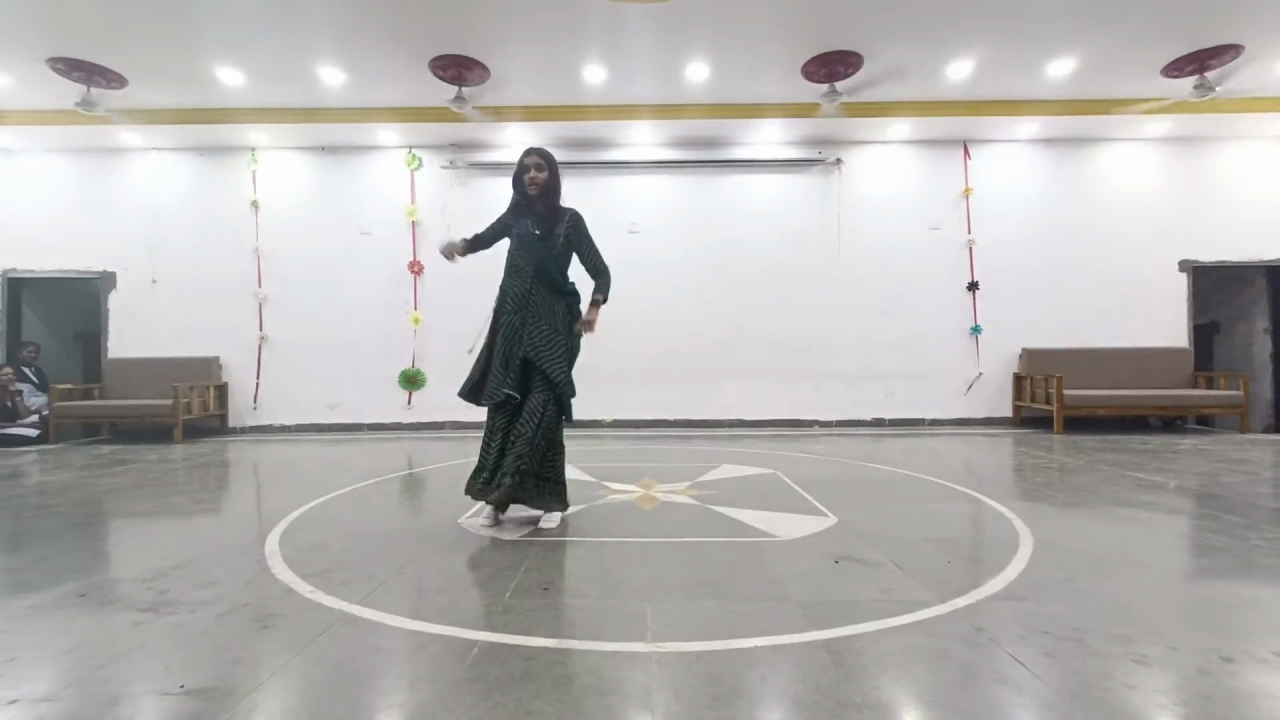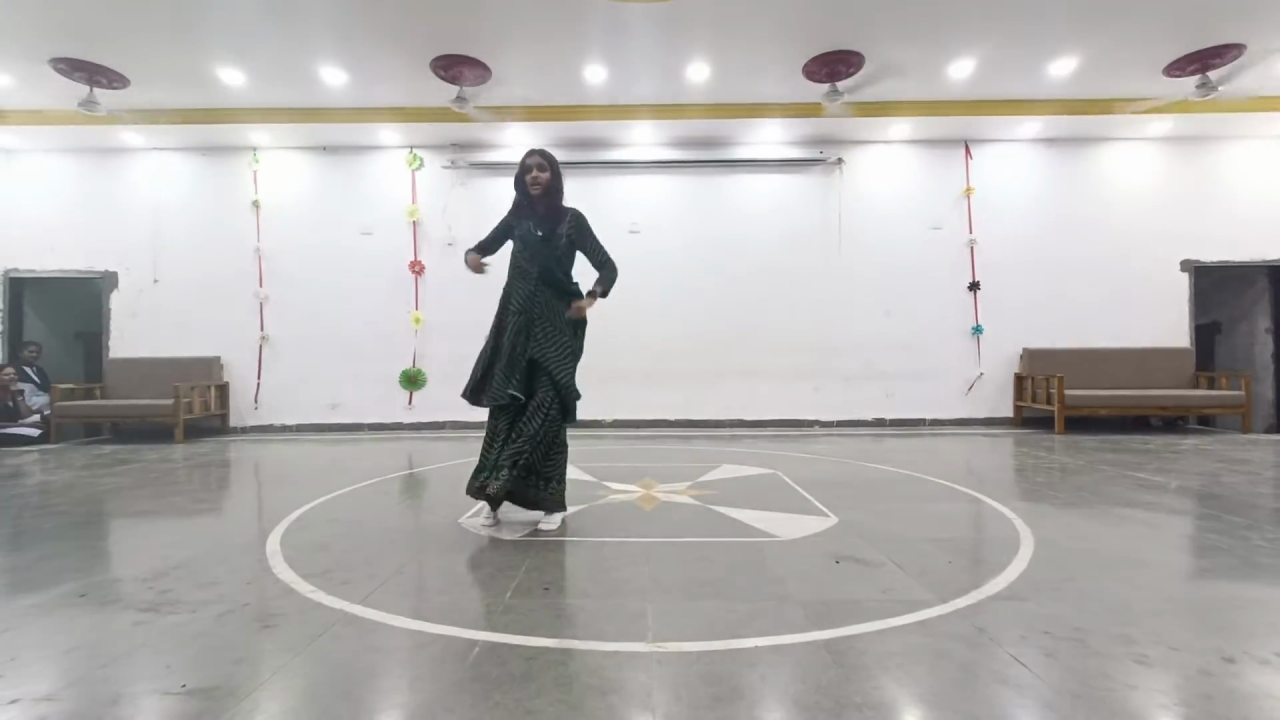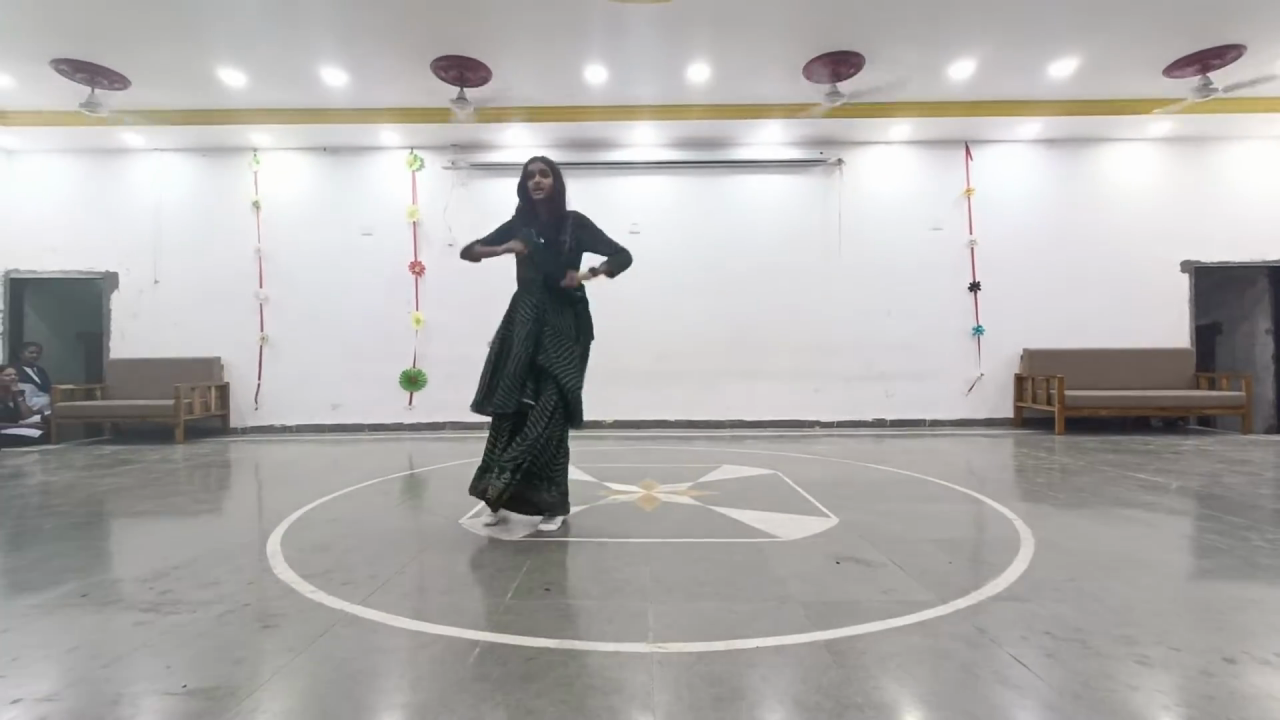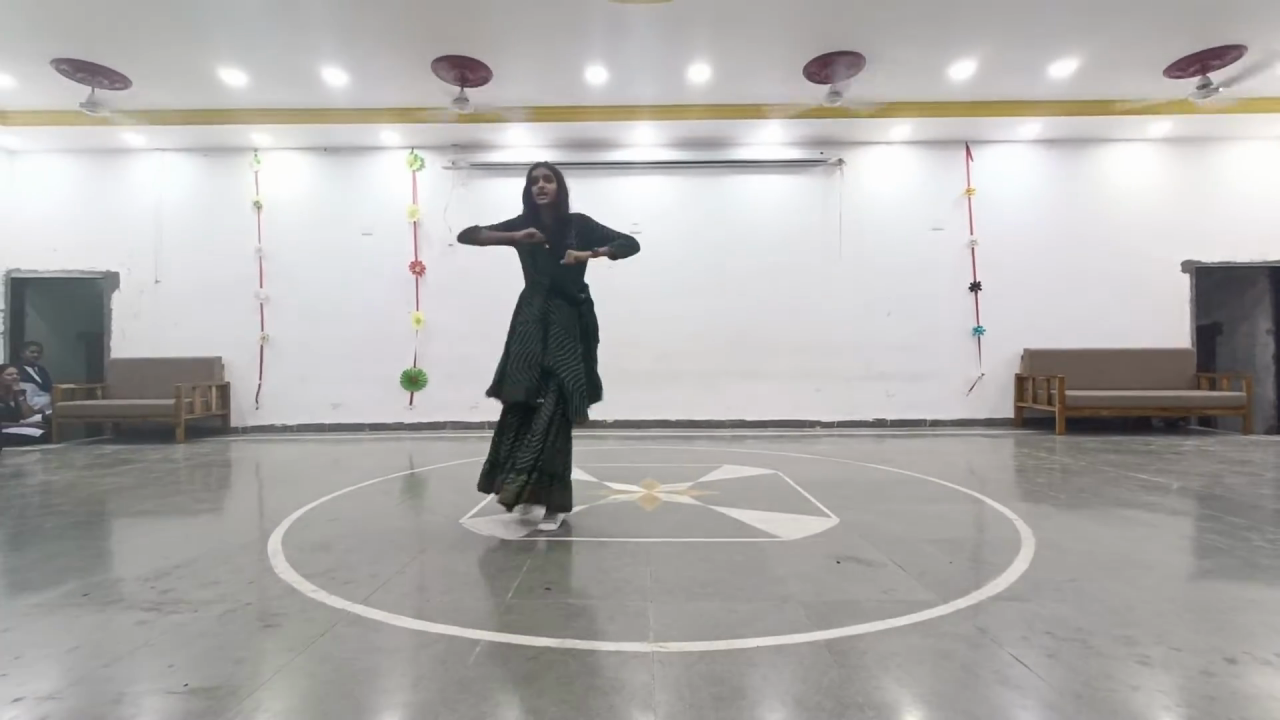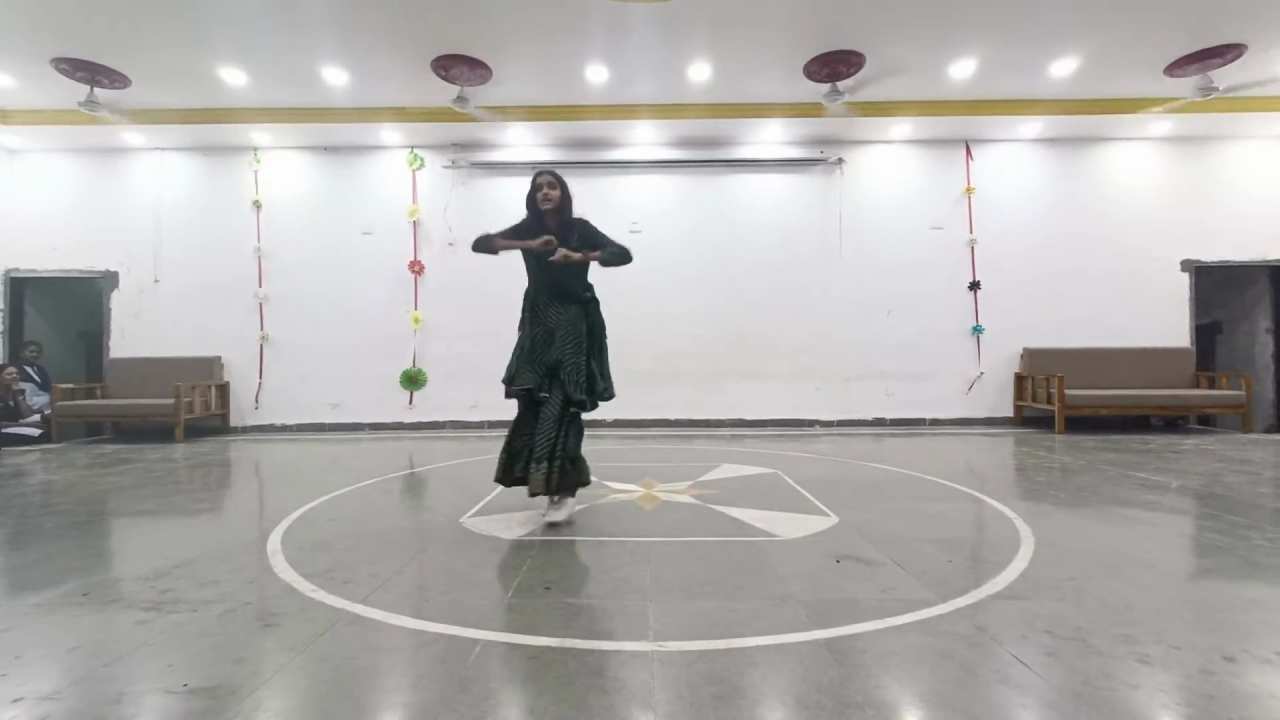
dt=0.1s
person 1, frame 1
left shoulder: (568, 219)
right shoulder: (514, 217)
left elbow: (599, 271)
right elbow: (478, 241)
left wrist: (594, 308)
right wrist: (456, 247)
left hip: (553, 321)
right hip: (512, 317)
left knee: (543, 405)
right knee: (503, 403)
left ankle: (550, 499)
right ankle: (496, 495)
person 1, frame 2
left shoulder: (571, 219)
right shoulder: (517, 218)
left elbow: (607, 266)
right elbow: (484, 246)
left wrist: (591, 299)
right wrist: (473, 256)
left hip: (558, 321)
right hip: (516, 318)
left knee: (547, 406)
right knee: (506, 403)
left ankle: (550, 501)
right ankle: (496, 493)
person 1, frame 3
left shoulder: (574, 223)
right shoulder: (518, 224)
left elbow: (622, 256)
right elbow: (468, 251)
left wrist: (591, 272)
right wrist: (501, 248)
left hip: (564, 325)
right hip: (524, 322)
left knee: (552, 409)
right knee: (511, 407)
left ankle: (550, 502)
right ankle: (499, 494)
person 1, frame 4
left shoulder: (578, 224)
right shoulder: (523, 225)
left elbow: (630, 245)
right elbow: (467, 236)
left wrist: (590, 253)
right wrist: (514, 238)
left hip: (569, 325)
right hip: (531, 322)
left knee: (554, 407)
right knee: (521, 402)
left ankle: (554, 500)
right ankle: (514, 488)
person 1, frame 5
left shoulder: (579, 228)
right shoulder: (528, 229)
left elbow: (623, 255)
right elbow: (479, 244)
left wrist: (582, 256)
right wrist: (528, 245)
left hip: (575, 320)
right hip: (538, 321)
left knee: (563, 399)
right knee: (533, 397)
left ankle: (562, 487)
right ankle: (548, 482)
